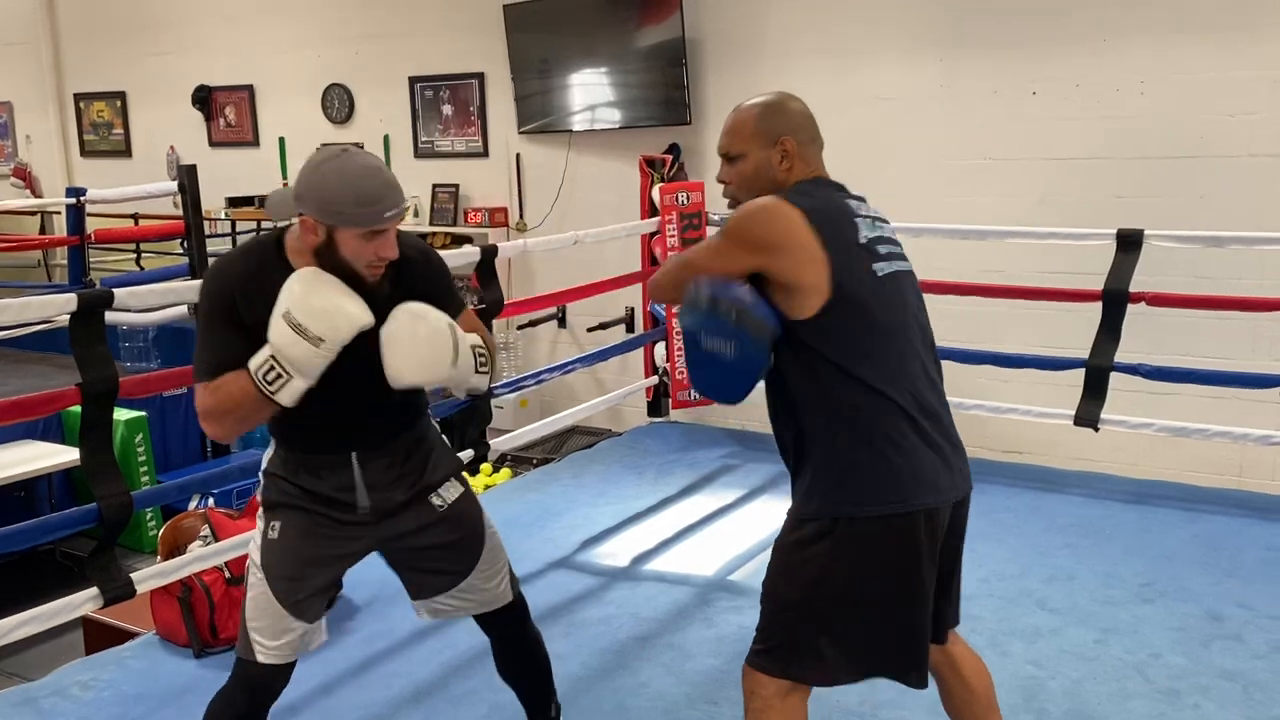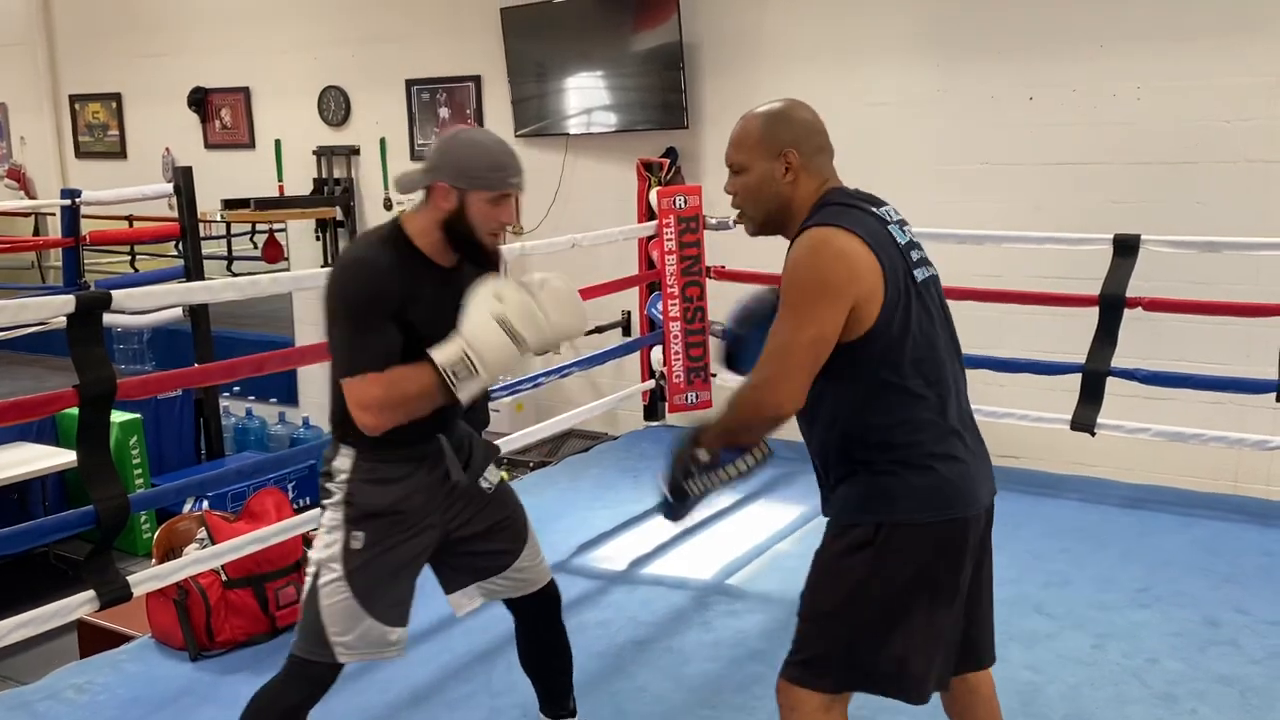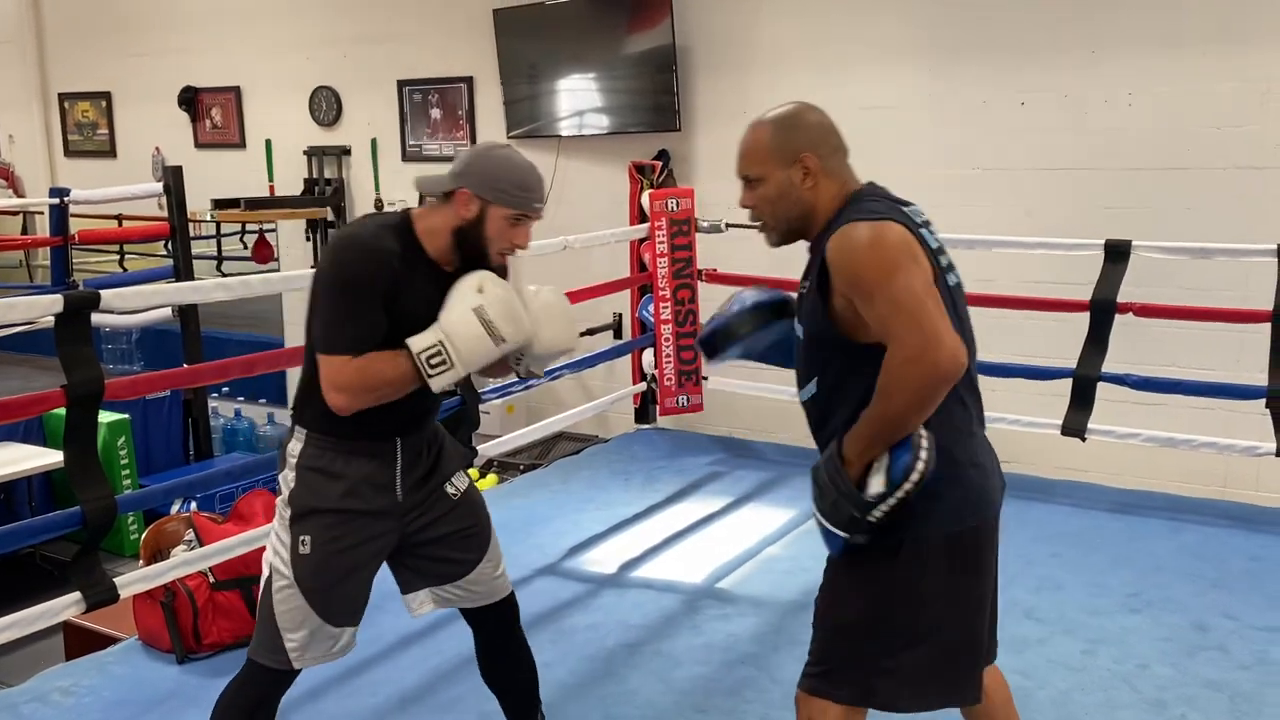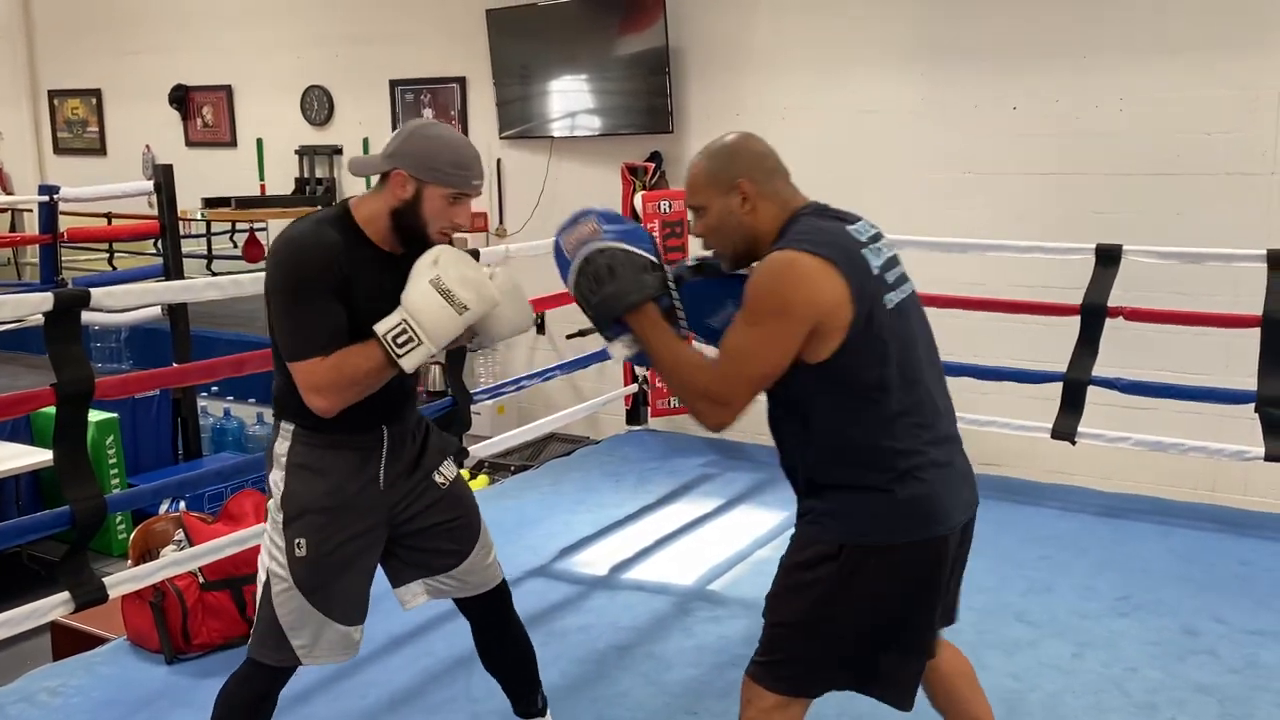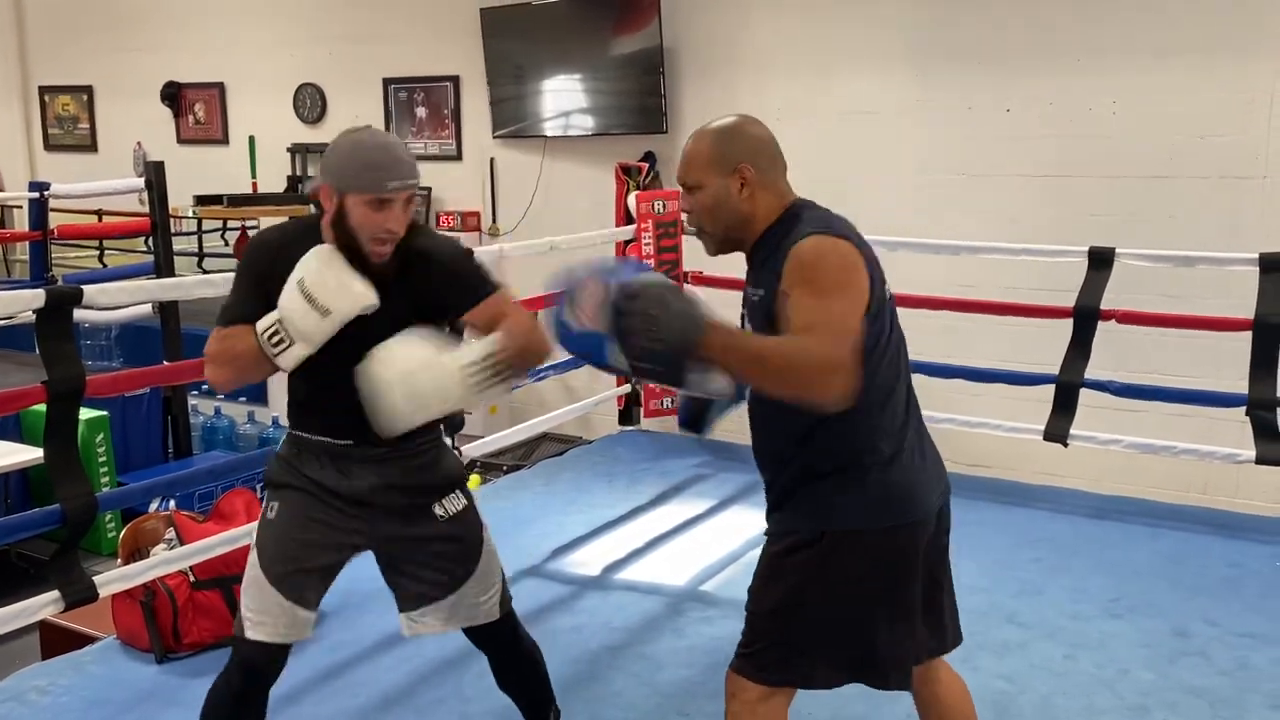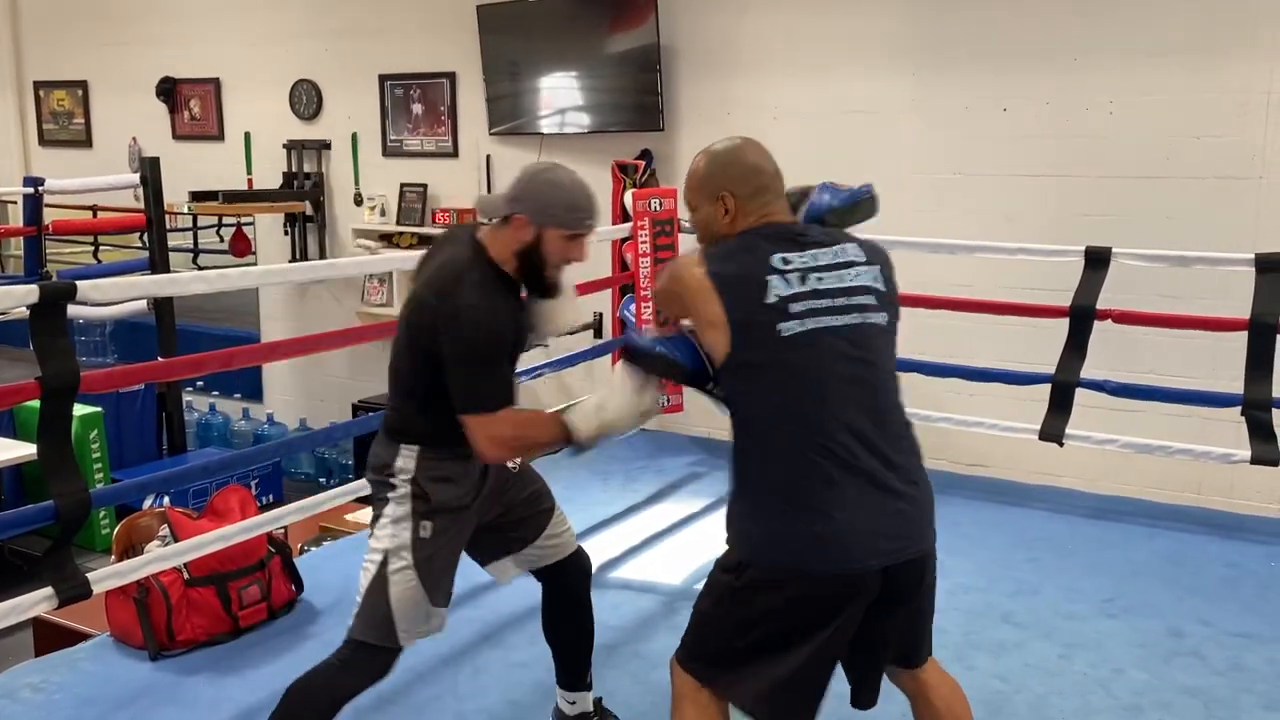
dt=0.7s
person 1, frame 1
left shoulder: (772, 220)
right shoulder: (861, 222)
left elbow: (668, 284)
right wrist: (742, 328)
left hip: (863, 496)
right hip: (937, 476)
right knee: (936, 638)
person 1, frame 2
left shoulder: (824, 249)
right shoulder: (874, 220)
left elbow: (776, 396)
left wrist: (707, 442)
right wrist: (782, 326)
left hip: (898, 504)
right hip: (956, 485)
right knee: (956, 656)
person 1, frame 3
left shoulder: (863, 240)
right shoulder: (882, 222)
left elbow: (936, 357)
left wrist: (855, 452)
left hip: (915, 509)
right hip: (956, 493)
right knee: (963, 659)
person 1, frame 4
left shoulder: (793, 269)
right shoulder: (850, 234)
left elbow: (715, 405)
left wrist: (637, 307)
left hip: (871, 517)
right hip: (939, 496)
right knee: (919, 643)
person 1, frame 5
left shoulder: (819, 251)
right shoulder: (777, 247)
left elbow: (826, 379)
right elbow: (774, 360)
left wrist: (692, 332)
right wrist: (723, 367)
left hip: (851, 511)
right hip: (906, 494)
right knee: (919, 658)
person 1, frame 6
left shoulder: (699, 277)
right shoulder: (872, 262)
left elbow: (668, 297)
left hip: (795, 546)
right hip: (904, 525)
right knee: (914, 666)
person 2, frame 1
left shoulder: (411, 262)
right shoulder: (237, 282)
left elbow: (478, 348)
right elbow: (218, 420)
left wrist: (456, 356)
right wrist: (288, 354)
left hip: (413, 468)
right hip: (306, 486)
left knee: (505, 610)
right knee: (258, 674)
person 2, frame 2
left shoulder: (468, 252)
right shoulder: (369, 270)
left elbow: (488, 334)
right elbow: (372, 408)
left wrist: (529, 325)
right wrist: (470, 354)
left hip: (455, 459)
right hip: (378, 482)
left knee: (538, 597)
right knee: (313, 667)
person 2, frame 3
left shoulder: (474, 264)
right shoulder: (366, 252)
left elbow: (483, 363)
right elbow: (342, 390)
left wrist: (528, 349)
right wrist: (448, 345)
left hip: (422, 457)
right hip: (335, 473)
left knee: (497, 611)
right knee: (275, 663)
person 2, frame 4
left shoulder: (421, 243)
right shoulder: (309, 250)
right elbow: (323, 392)
left wrist: (478, 319)
right wrist: (417, 325)
left hip: (408, 448)
right hip: (323, 466)
left knee: (490, 599)
right knee: (275, 657)
person 2, frame 5
left shoulder: (435, 260)
right shoulder: (273, 253)
left elbow: (529, 339)
right elbow: (221, 370)
left wrist: (464, 367)
right wrist: (295, 322)
left hip: (418, 472)
right hip: (314, 475)
left knee: (493, 625)
right knee: (255, 658)
person 2, frame 6
left shoulder: (480, 247)
right shoulder: (472, 304)
right elbow: (494, 437)
left wrist: (536, 314)
right wrist: (595, 418)
left hip: (483, 457)
right hip: (426, 472)
left knee: (569, 572)
right knee: (371, 652)
